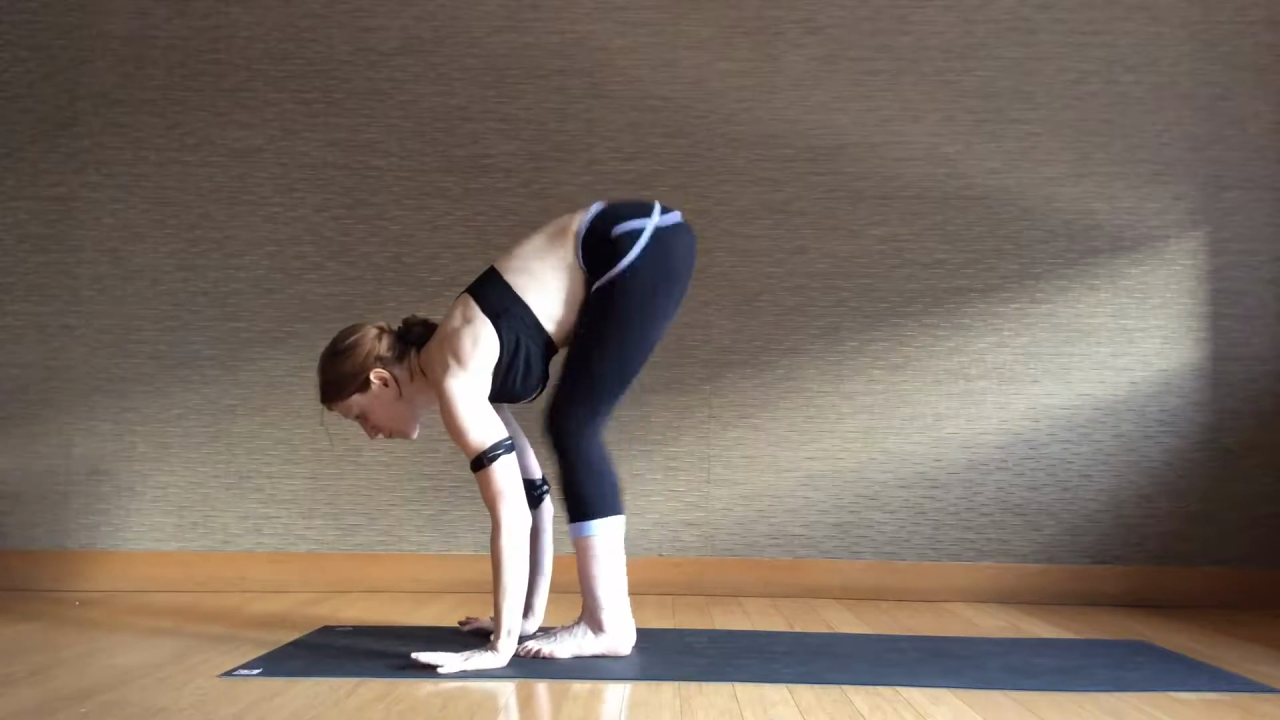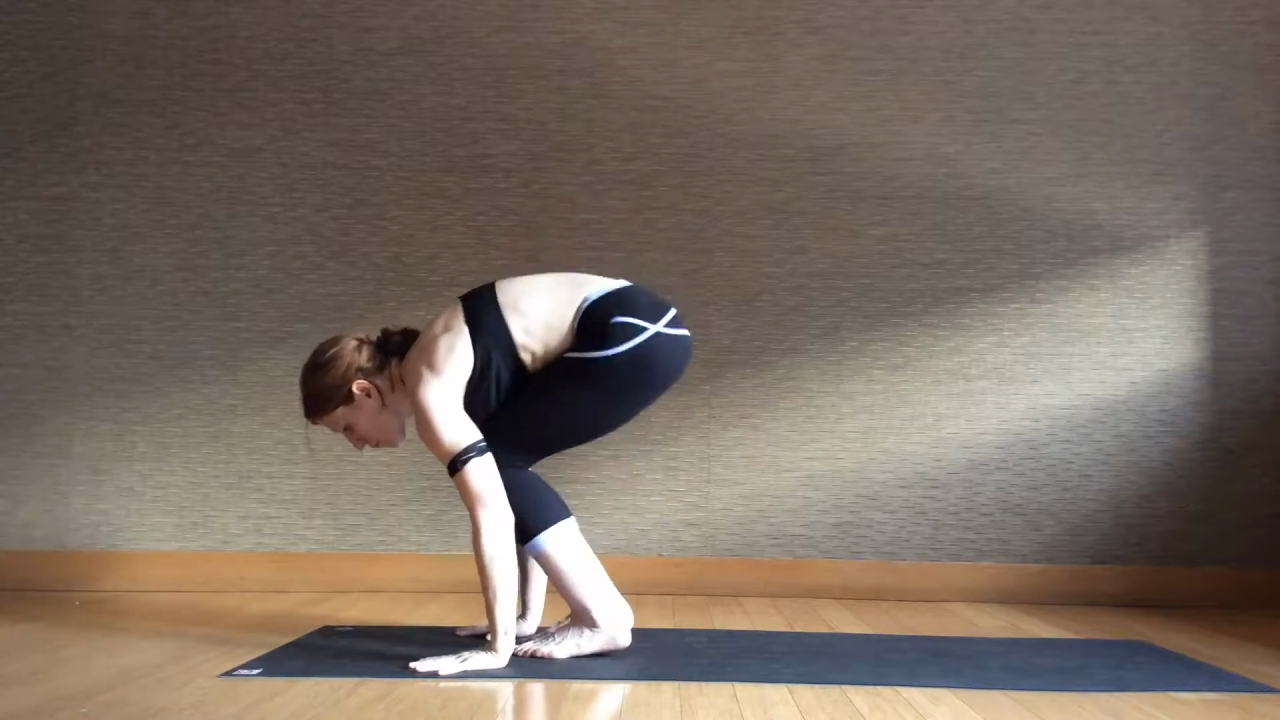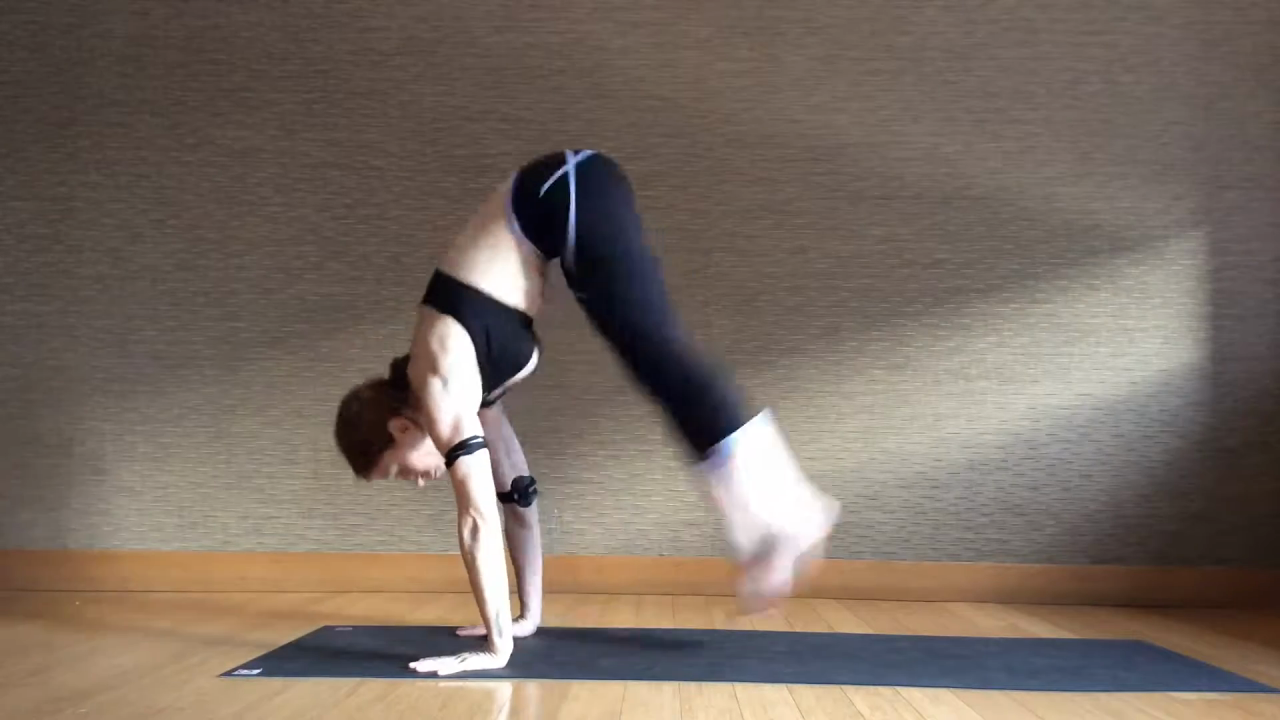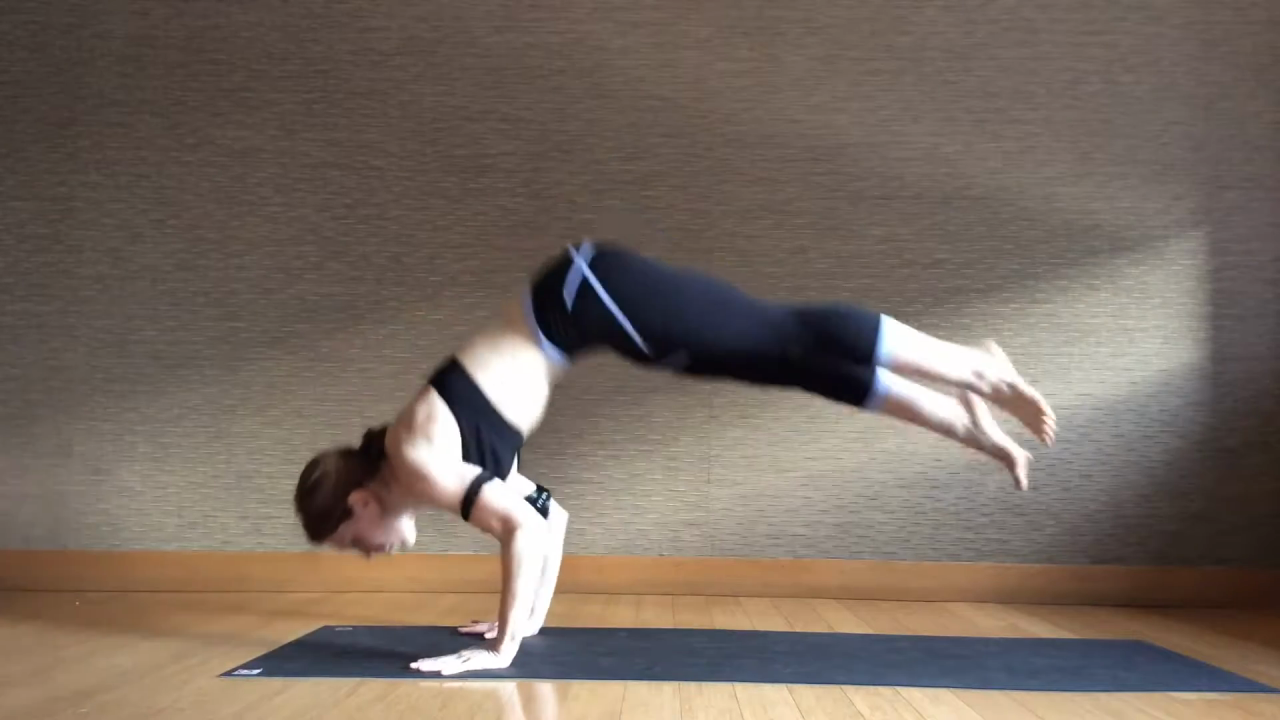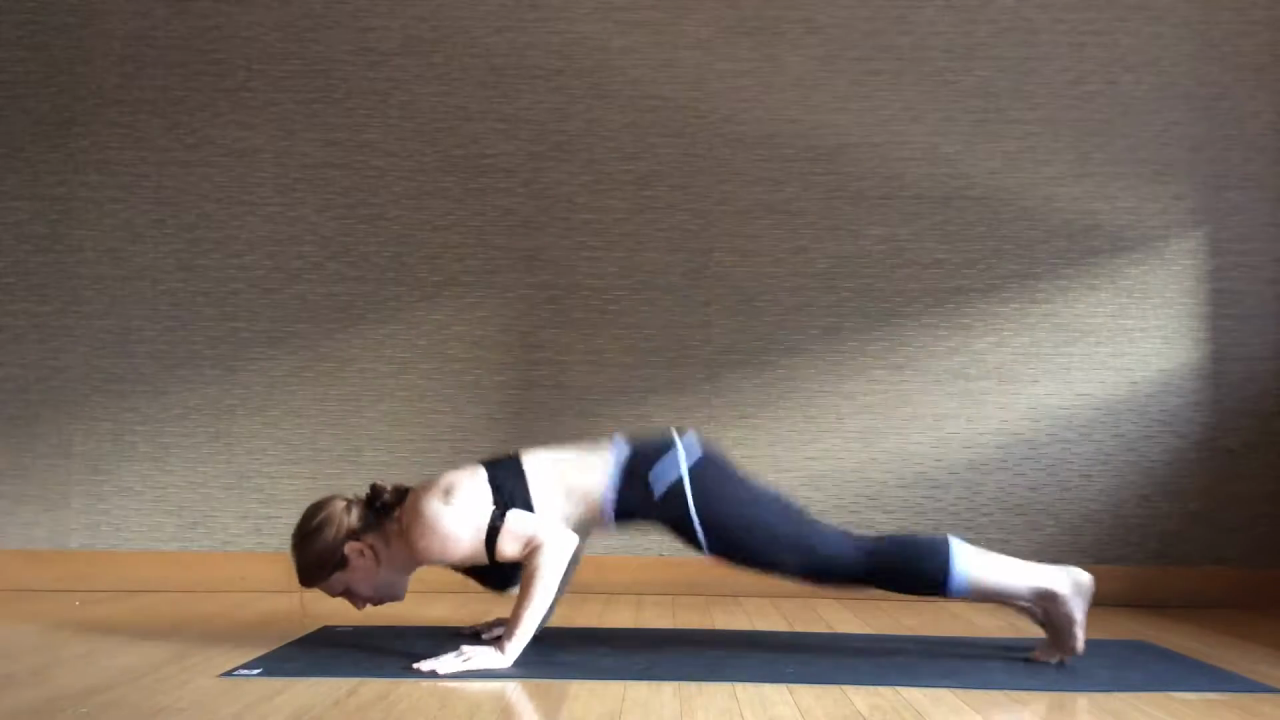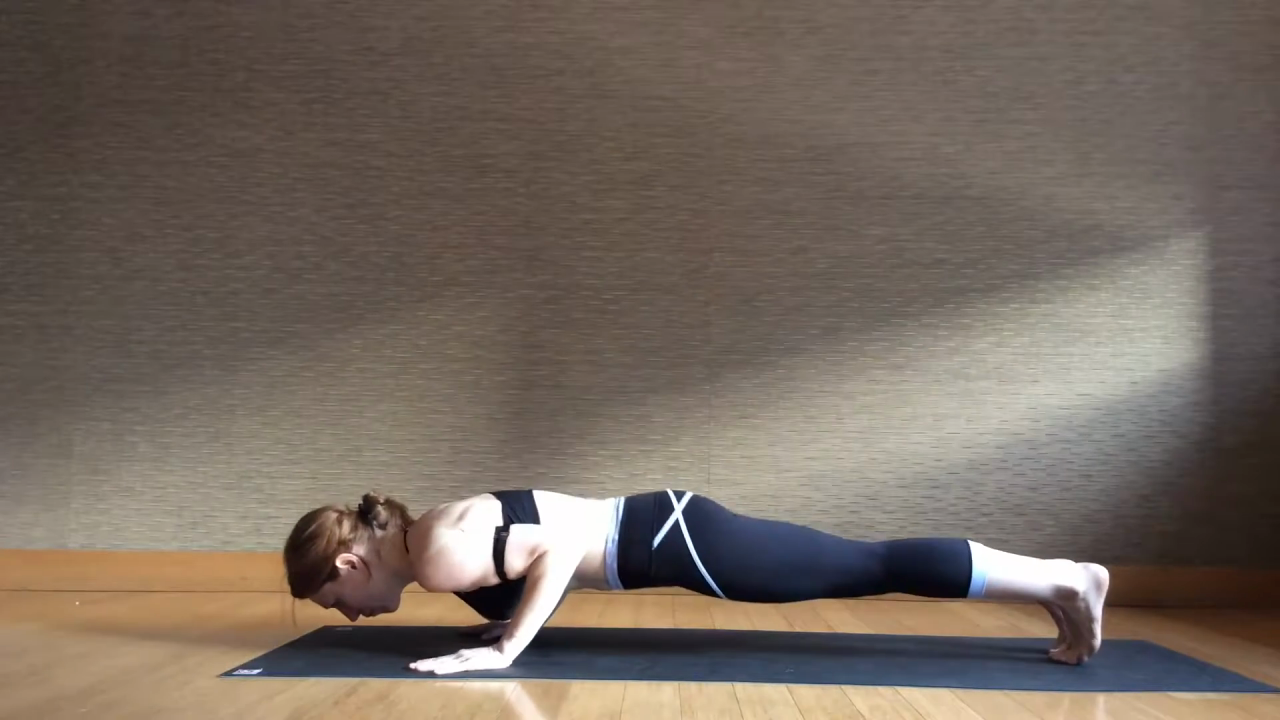
dt=0.3s
person 1, frame 1
left shoulder: (453, 379)
right shoulder: (467, 373)
left elbow: (510, 515)
right elbow: (530, 492)
left wrist: (503, 645)
right wrist: (528, 615)
left hip: (642, 245)
right hip: (634, 244)
left knee: (572, 425)
right knee: (570, 427)
left ankle: (609, 624)
right ankle: (606, 616)
person 1, frame 2
left shoulder: (426, 388)
right shoulder: (448, 383)
left elbow: (491, 517)
right elbow: (507, 501)
left wrist: (500, 647)
right wrist: (527, 620)
left hip: (639, 333)
right hip: (635, 329)
left knee: (500, 455)
right knee: (506, 456)
left ankle: (604, 620)
right ankle: (603, 615)
person 1, frame 3
left shoulder: (437, 390)
right shoulder: (466, 382)
left elbow: (478, 518)
right elbow: (516, 494)
left wrist: (497, 646)
right wrist: (526, 614)
right knee: (654, 363)
left ankle: (785, 509)
person 1, frame 4
left shoulder: (415, 464)
right shoulder: (432, 451)
left elbow: (528, 526)
right elbow: (544, 515)
left wrist: (503, 642)
right wrist: (529, 618)
left hip: (583, 295)
right hip: (584, 300)
left knee: (785, 338)
right knee: (789, 359)
left ankle: (971, 369)
right ankle: (967, 417)
person 1, frame 5
left shoulder: (428, 530)
right shoulder: (434, 511)
left elbow: (548, 551)
left wrist: (507, 645)
right wrist: (520, 615)
left hip: (656, 477)
right hip: (650, 468)
left knee: (849, 557)
right knee: (847, 556)
left ankle: (1042, 584)
right ankle: (1043, 585)
person 1, frame 6
left shoulder: (434, 559)
right shoulder: (437, 529)
left elbow: (554, 552)
left wrist: (504, 648)
right wrist: (512, 617)
left hip: (672, 541)
right hip: (663, 528)
left knee: (868, 567)
right knee: (862, 566)
left ankle: (1064, 579)
right ankle: (1061, 576)
